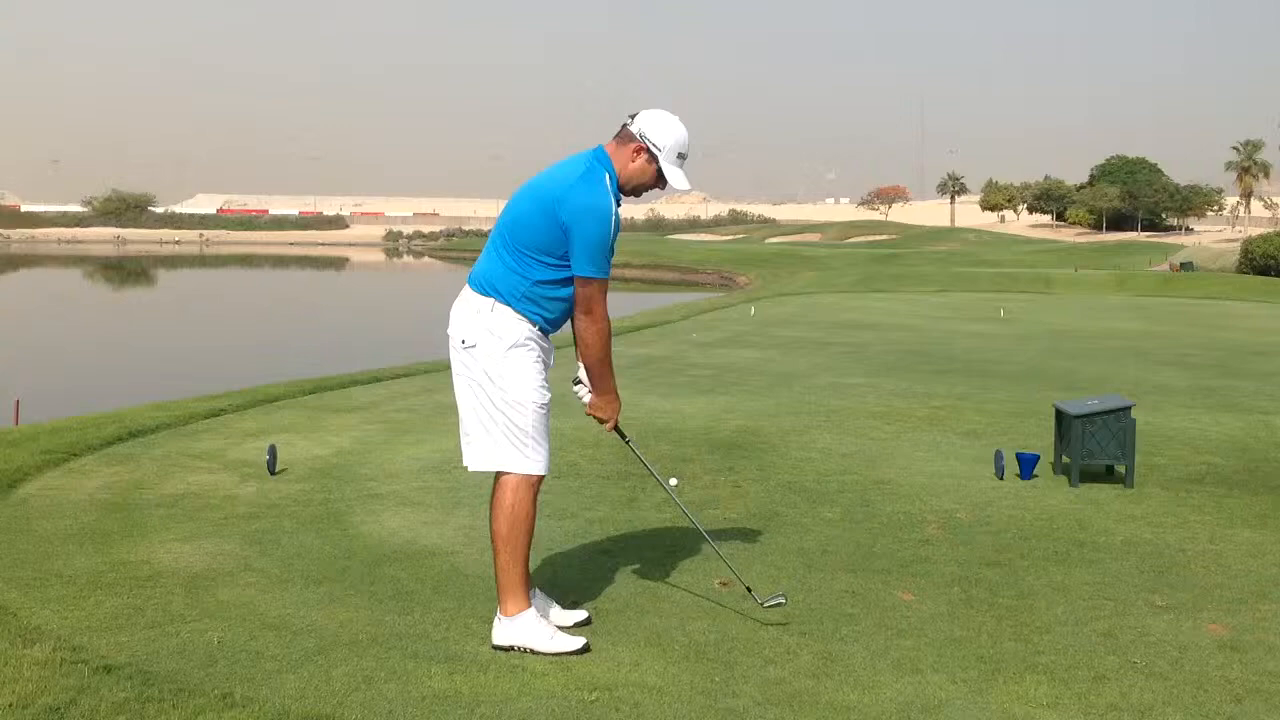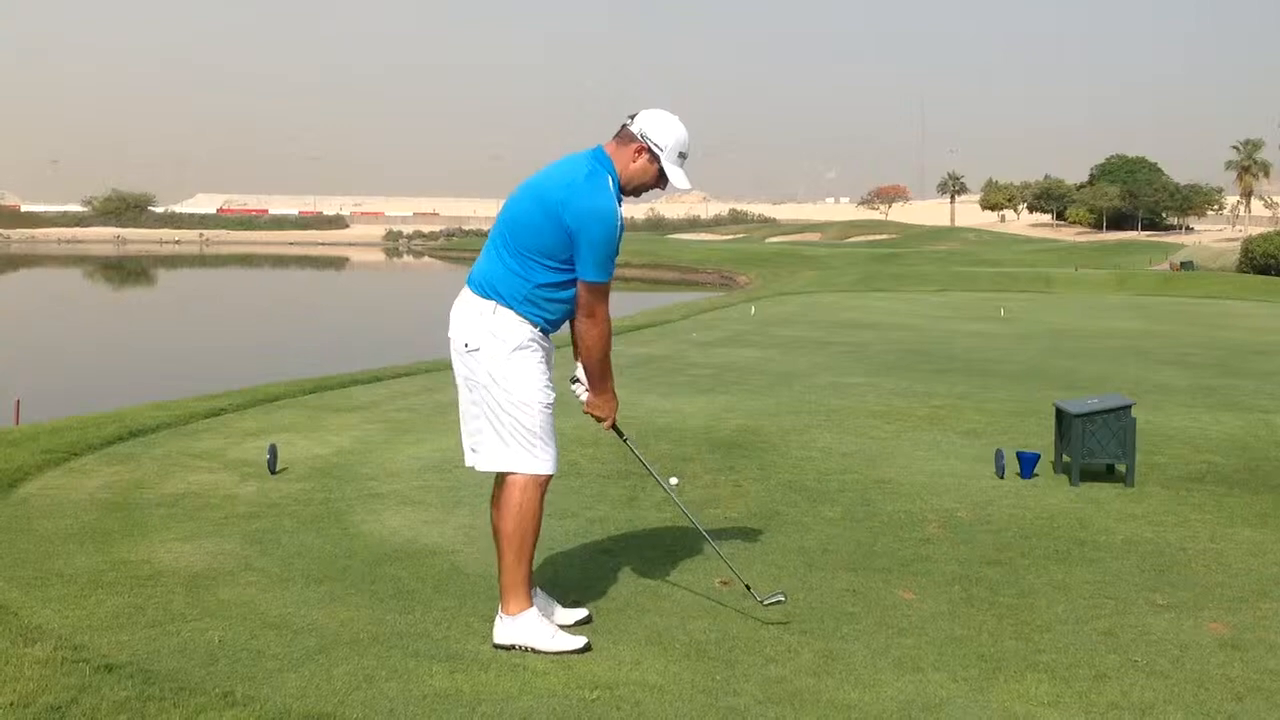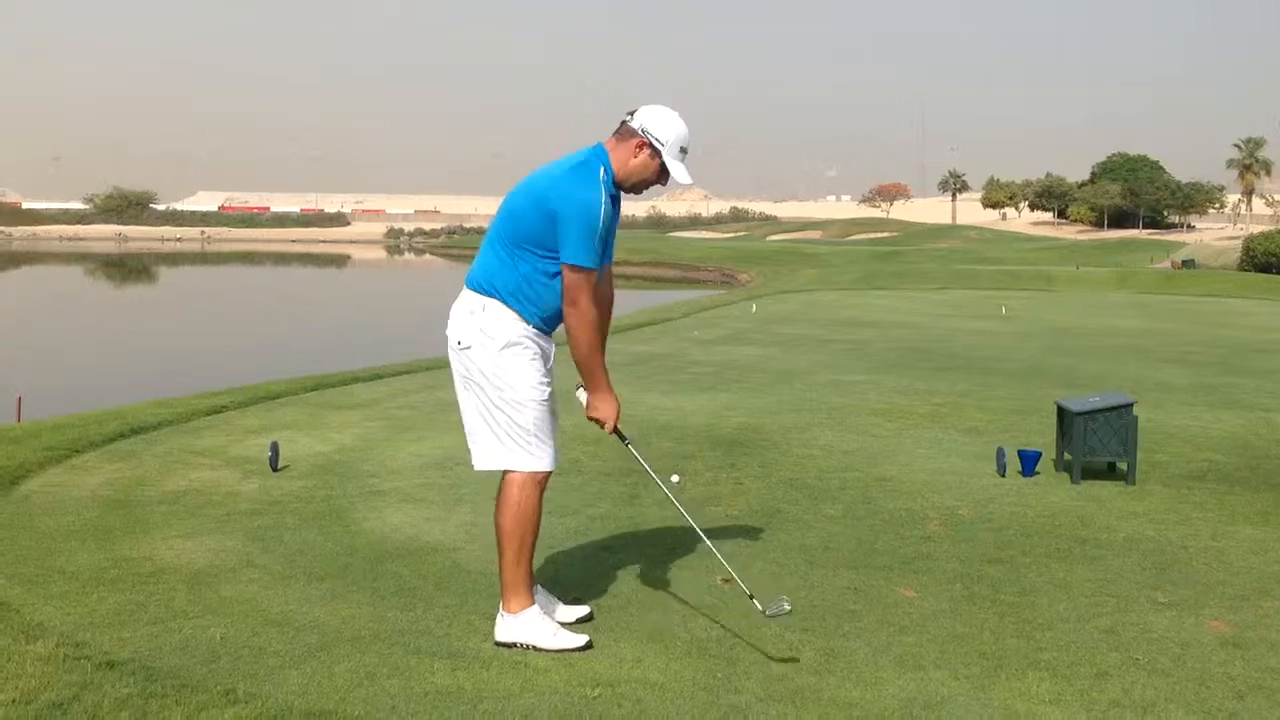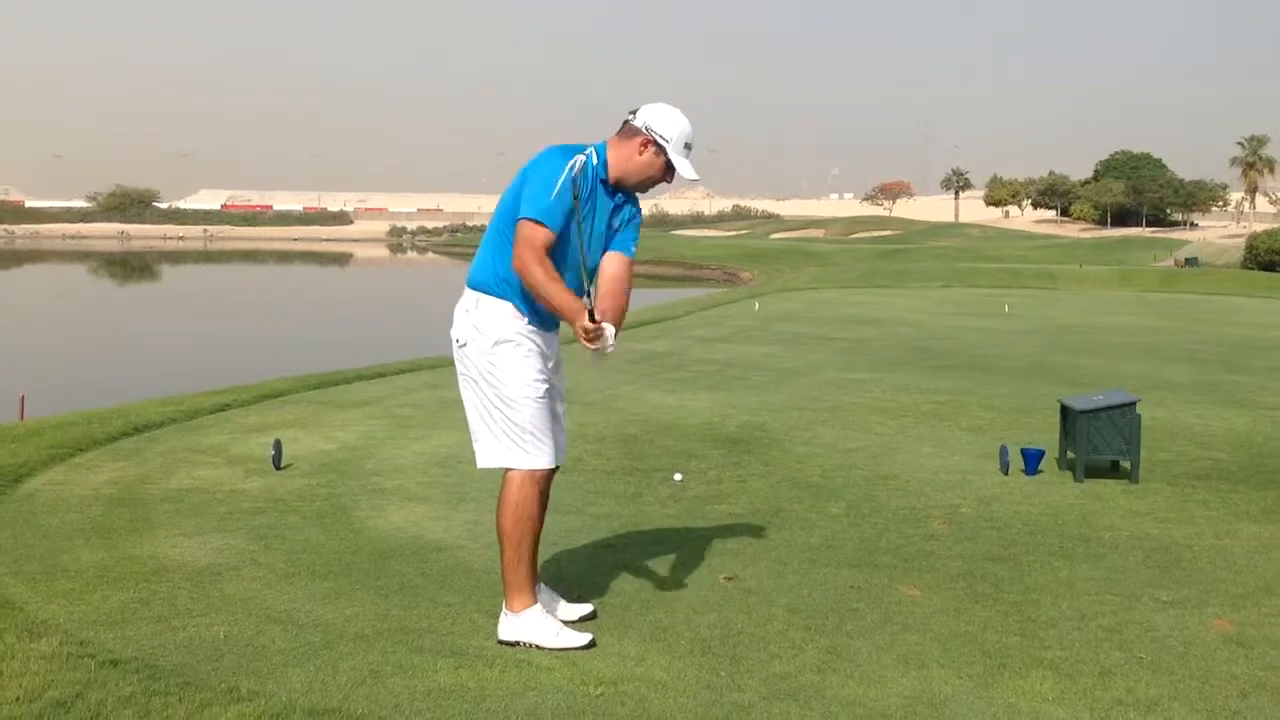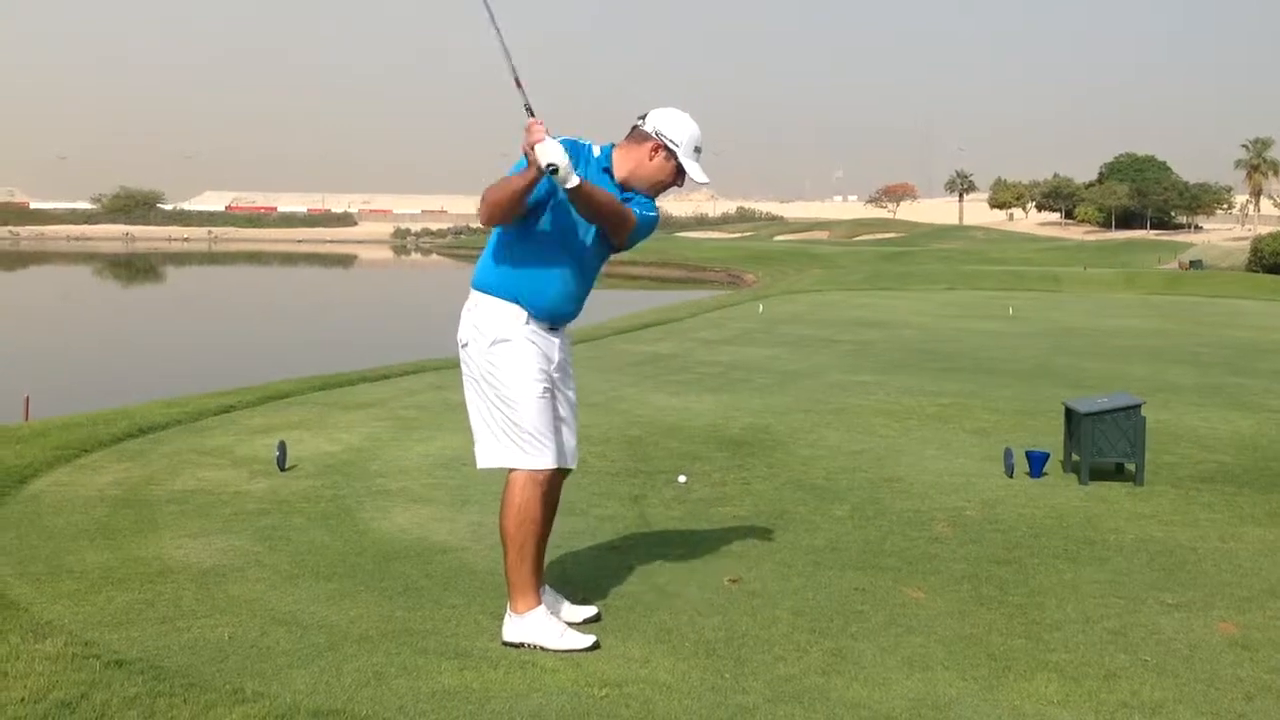
dt=0.2s
person 1, frame 1
left shoulder: (585, 175)
right shoulder: (593, 199)
left elbow: (581, 301)
right elbow: (591, 311)
left wrist: (588, 369)
right wrist: (606, 391)
left hip: (505, 328)
right hip: (499, 331)
left knee: (518, 467)
right knee: (520, 470)
left ankle: (519, 596)
right ankle: (513, 618)
person 1, frame 2
left shoulder: (583, 175)
right shoulder: (596, 203)
left elbow: (583, 304)
right elbow: (591, 313)
left wrist: (588, 371)
right wrist: (603, 390)
left hip: (500, 328)
right hip: (501, 333)
left knee: (517, 468)
right knee: (528, 470)
left ankle: (521, 595)
right ankle: (515, 616)
person 1, frame 3
left shoulder: (603, 194)
right shoulder: (583, 188)
left elbow: (596, 294)
right elbow: (574, 303)
left wrist: (597, 382)
right wrist: (599, 388)
left hip: (519, 331)
right hip: (497, 329)
left knee: (527, 465)
right knee: (526, 468)
left ankle: (524, 592)
right ankle: (517, 615)
person 1, frame 4
left shoulder: (626, 210)
right shoulder: (565, 166)
left elbow: (615, 274)
right elbow: (528, 260)
left wrist: (603, 326)
right wrist: (574, 315)
left hip: (539, 332)
right hip: (498, 325)
left knee: (542, 464)
right knee: (527, 465)
left ankle: (529, 591)
right ankle: (520, 614)
person 1, frame 5
left shoulder: (642, 212)
right shoulder: (566, 157)
left elbow: (609, 214)
right elbow: (490, 211)
left wrist: (569, 178)
right wrist: (534, 166)
left hip: (550, 335)
right hip: (501, 328)
left knee: (554, 467)
right knee: (531, 468)
left ankle: (533, 592)
right ankle: (523, 616)
